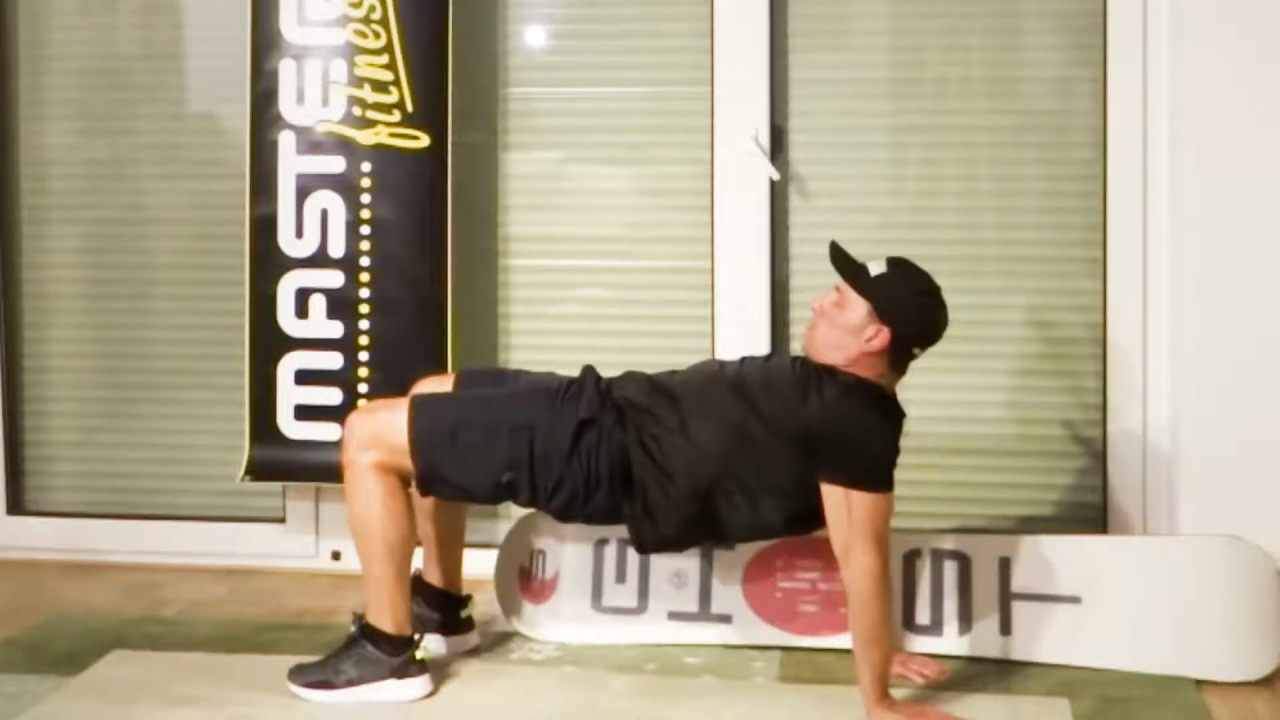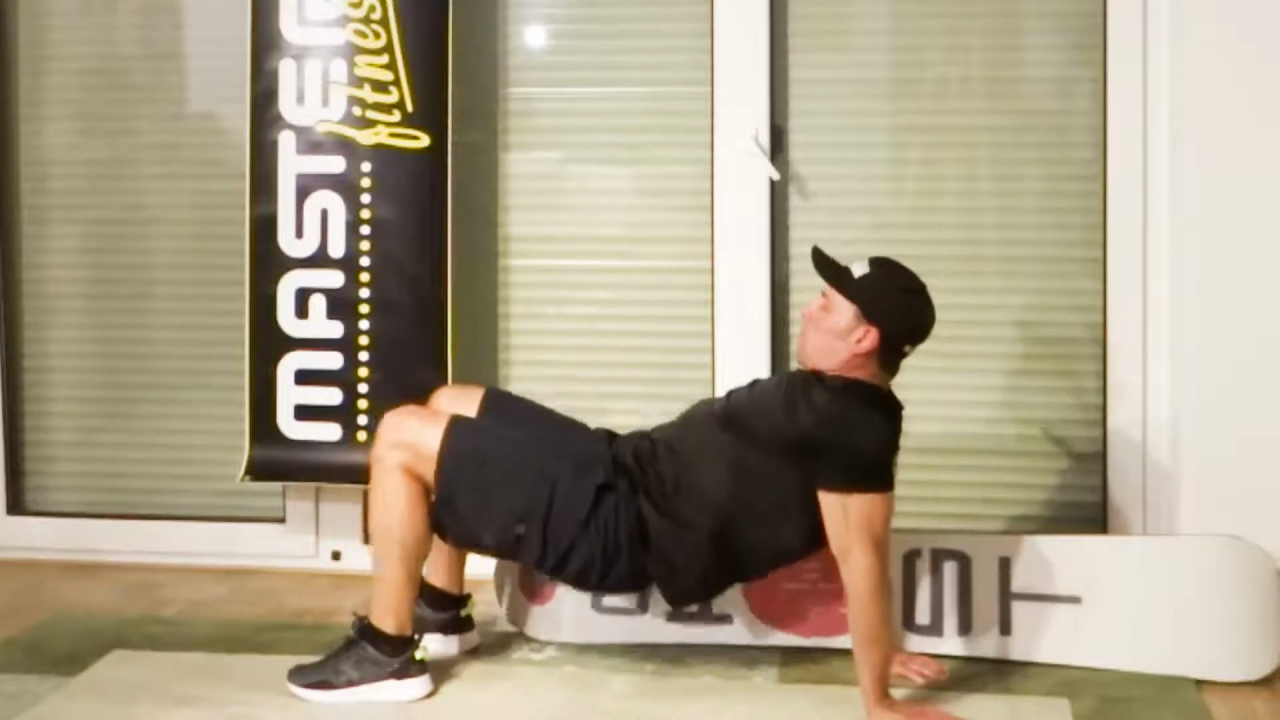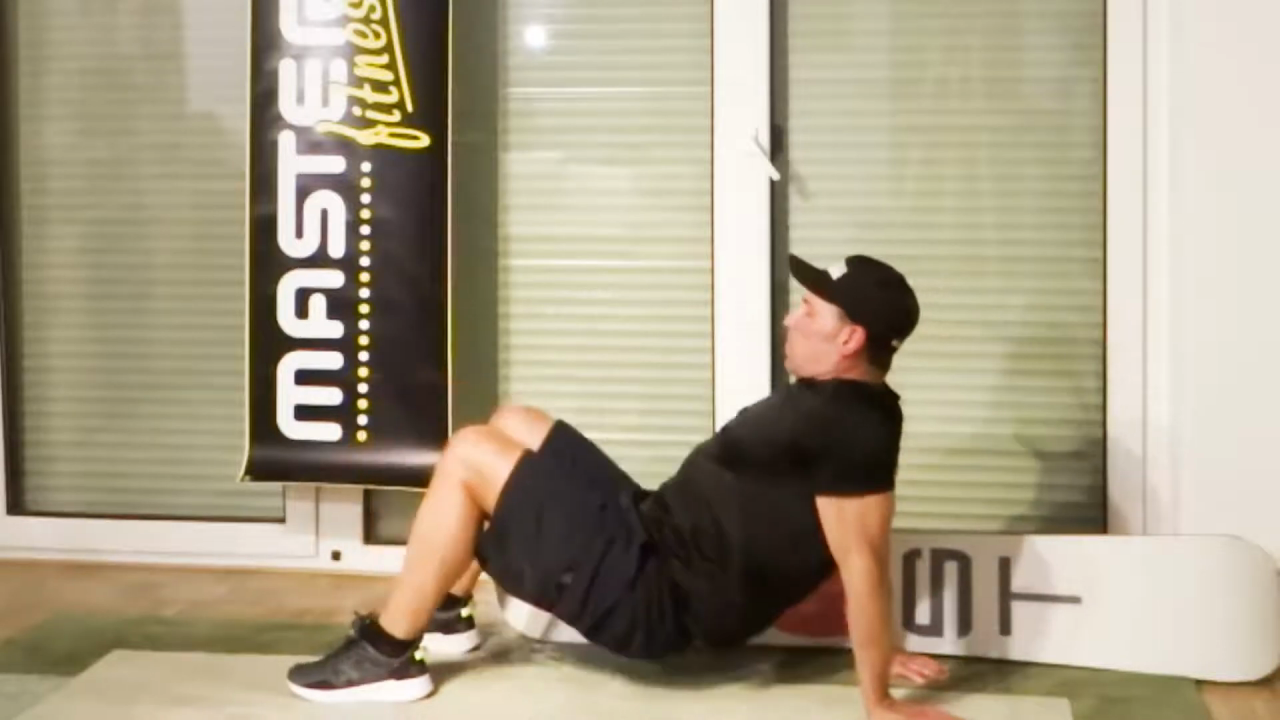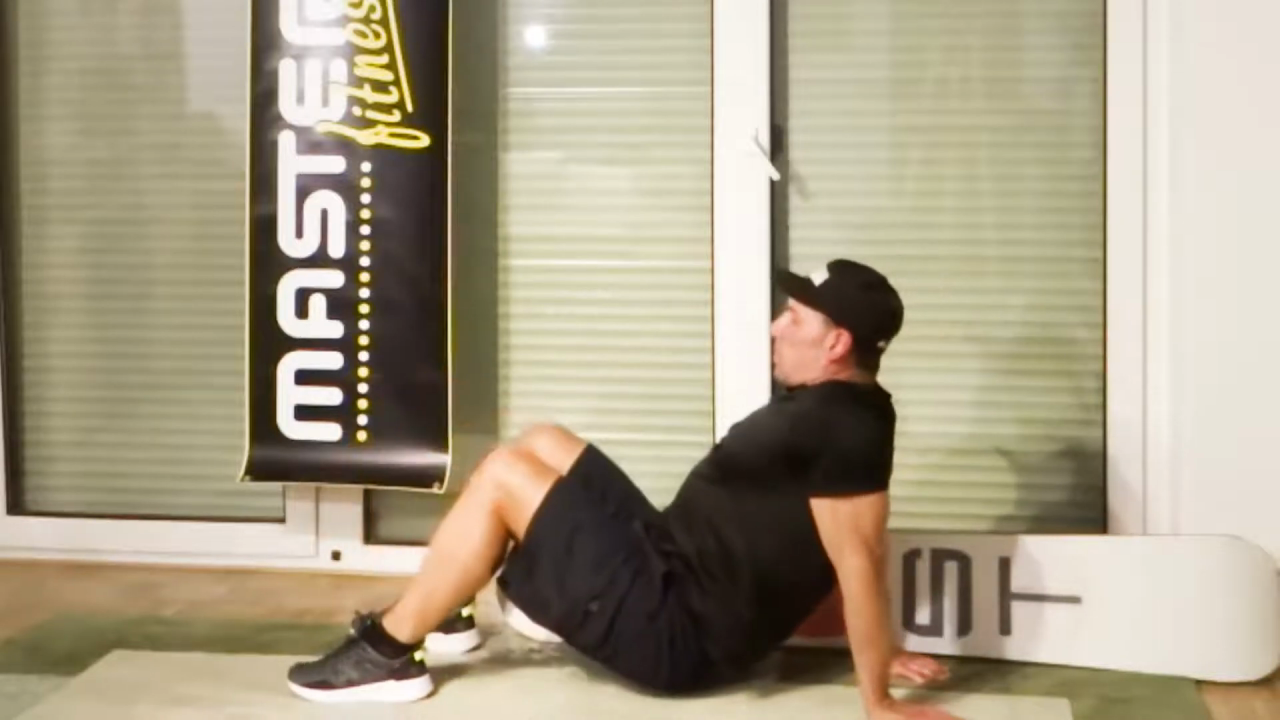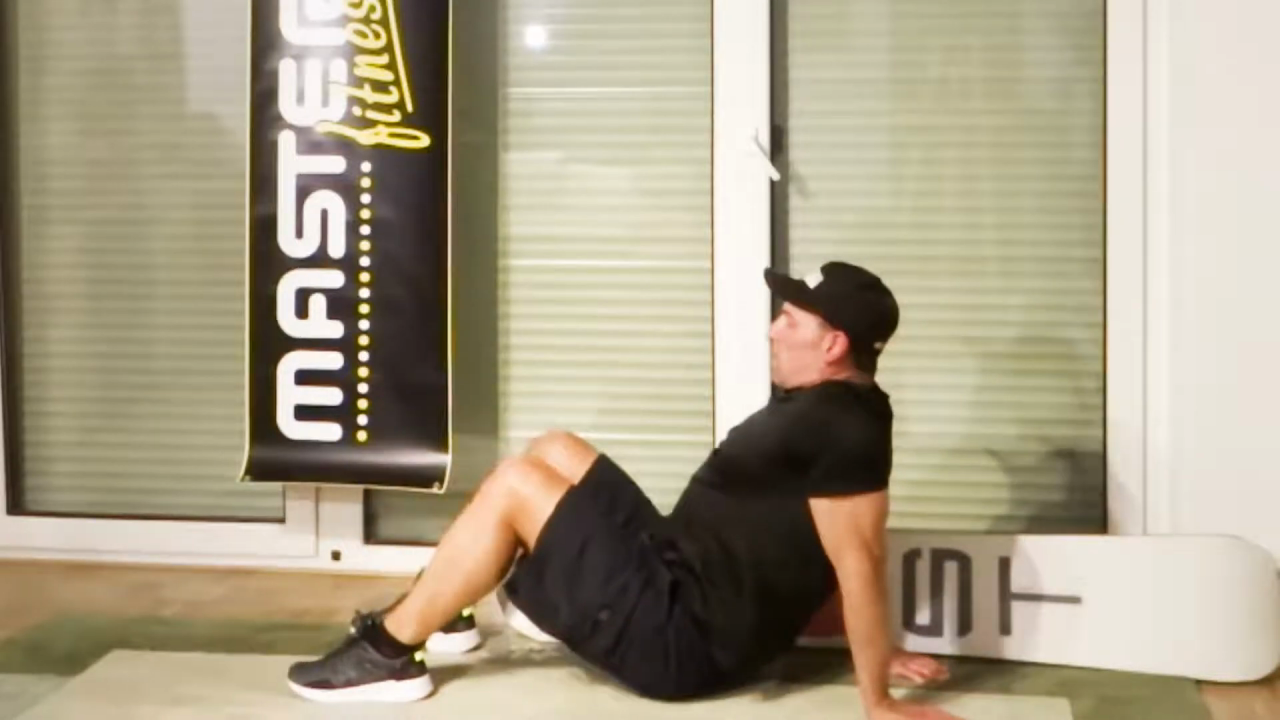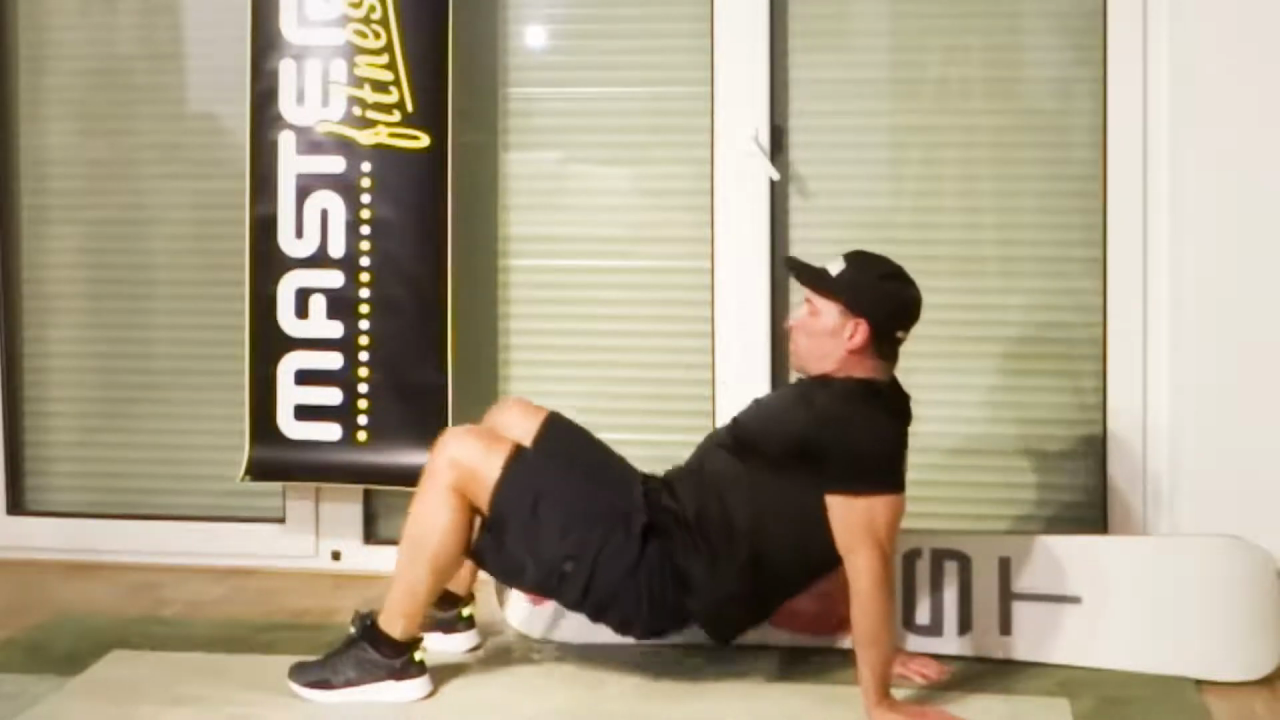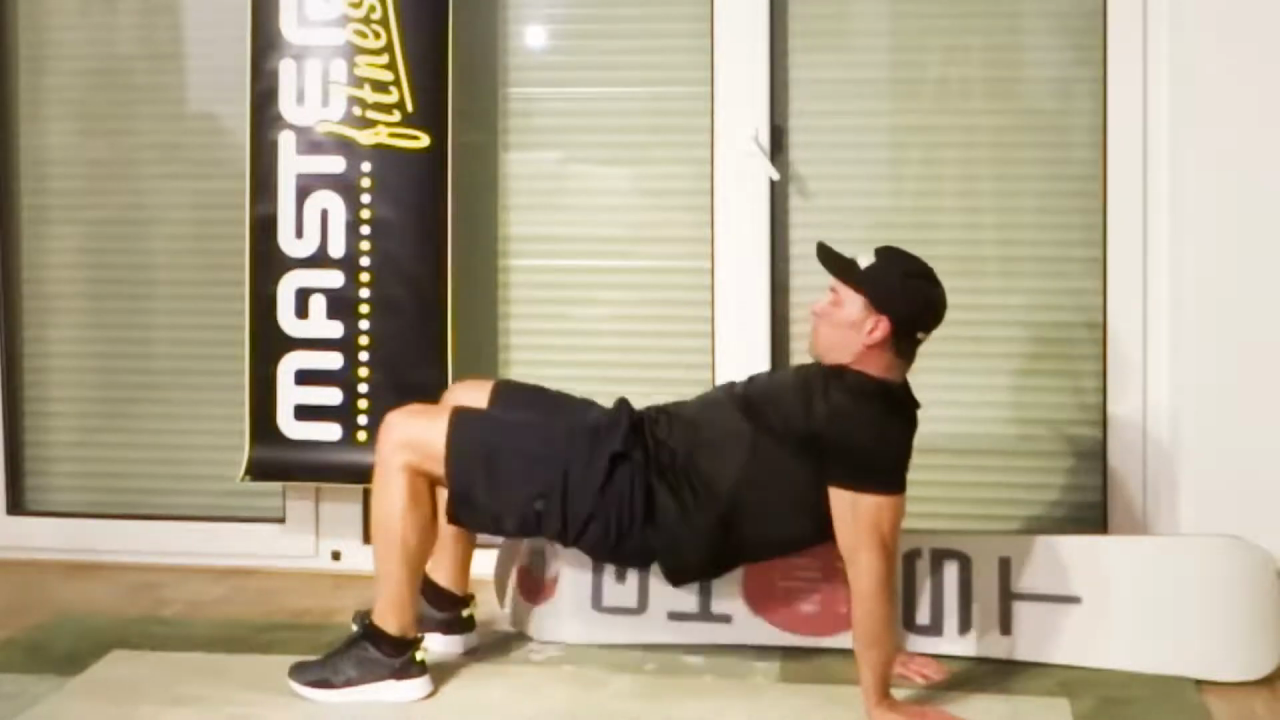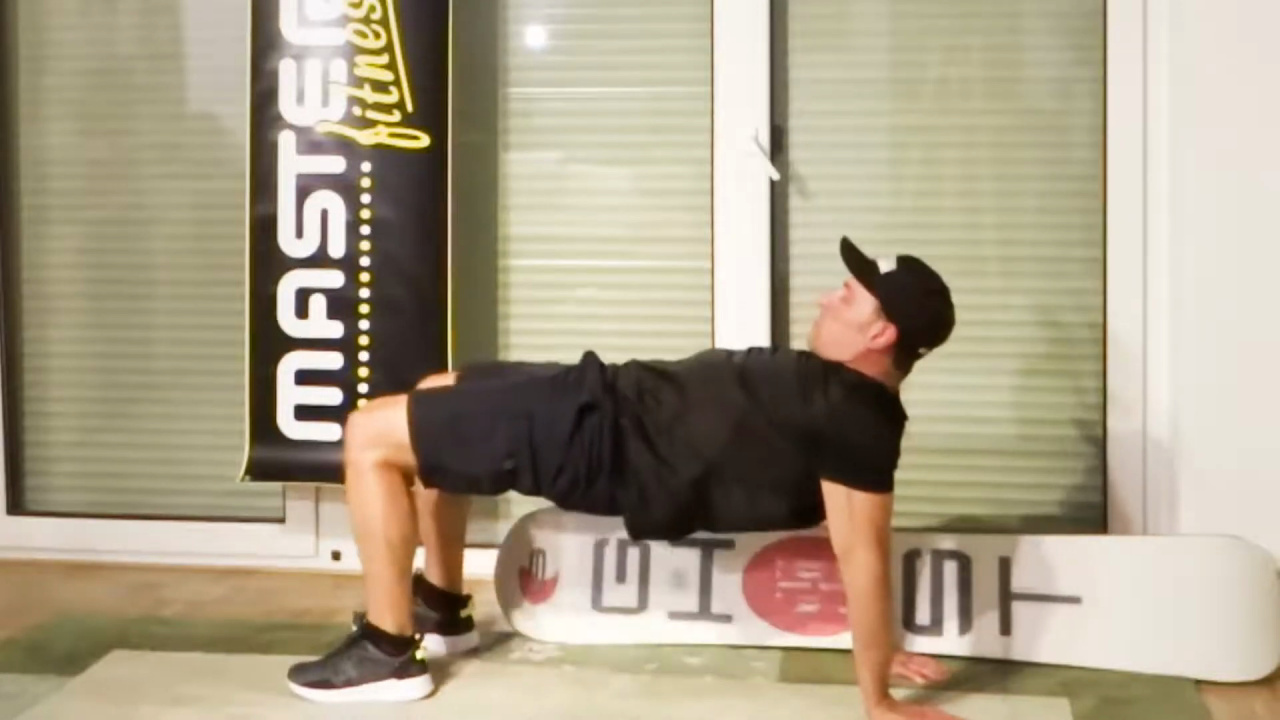
dt=0.4s
person 1, frame 1
left shoulder: (854, 422)
right shoulder: (840, 397)
left elbow: (862, 557)
left hip: (599, 453)
left knee: (368, 438)
right knee: (428, 403)
left ankle: (387, 650)
right ankle: (440, 608)
person 1, frame 2
left shoulder: (853, 424)
right shoulder: (841, 402)
left elbow: (861, 557)
right elbow: (859, 554)
left hip: (615, 522)
right hip: (620, 472)
left knee: (401, 439)
right knee: (448, 406)
left ankle: (386, 650)
right ankle: (440, 610)
person 1, frame 3
left shoulder: (852, 424)
right shoulder: (836, 401)
left elbow: (862, 561)
right elbow: (853, 557)
left hip: (649, 592)
right hip: (650, 534)
left knee: (469, 454)
right knee: (511, 423)
left ankle: (387, 652)
right ankle: (442, 609)
person 1, frame 4
left shoulder: (843, 425)
right shoulder: (824, 404)
left elbow: (858, 561)
left hip: (671, 630)
right hip: (665, 563)
left knee: (504, 474)
right knee: (543, 443)
left ankle: (389, 652)
right ankle: (432, 612)
person 1, frame 5
left shoulder: (841, 426)
right shoulder: (820, 406)
left elbow: (857, 562)
left hip: (681, 638)
right hip: (673, 569)
left knee: (514, 485)
right knee: (555, 451)
left ankle: (388, 652)
right ankle: (427, 611)
person 1, frame 6
left shoulder: (859, 423)
right shoulder: (841, 397)
left elbow: (868, 559)
left hip: (659, 572)
right hip: (661, 522)
left knee: (459, 454)
right knee: (510, 417)
left ankle: (388, 651)
right ankle: (439, 607)
person 1, frame 7
left shoulder: (864, 421)
right shoulder: (857, 393)
left elbow: (869, 558)
left hip: (630, 495)
right hip: (637, 449)
left knee: (404, 436)
right knee: (465, 400)
left ankle: (388, 651)
right ankle: (443, 608)
person 1, frame 8
left shoulder: (854, 420)
right shoulder: (846, 393)
left elbow: (862, 555)
left hip: (597, 437)
left knee: (371, 434)
right knee: (434, 401)
left ankle: (388, 648)
right ankle: (440, 607)
